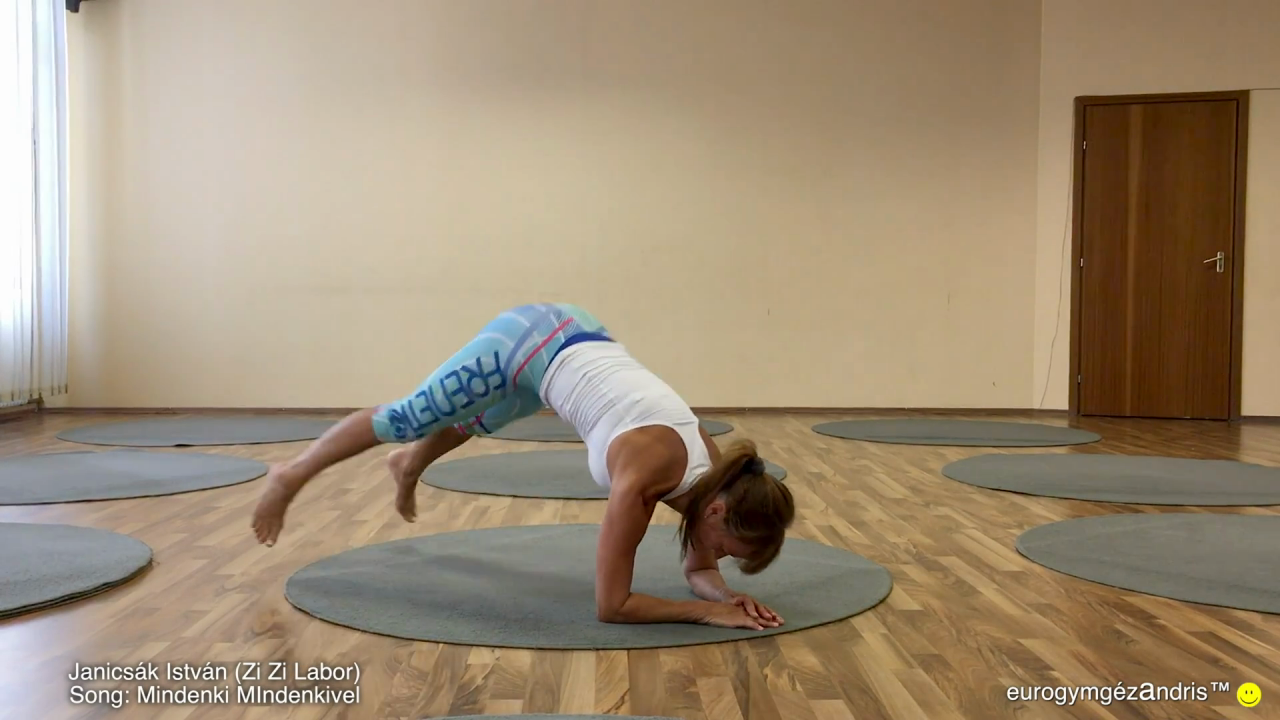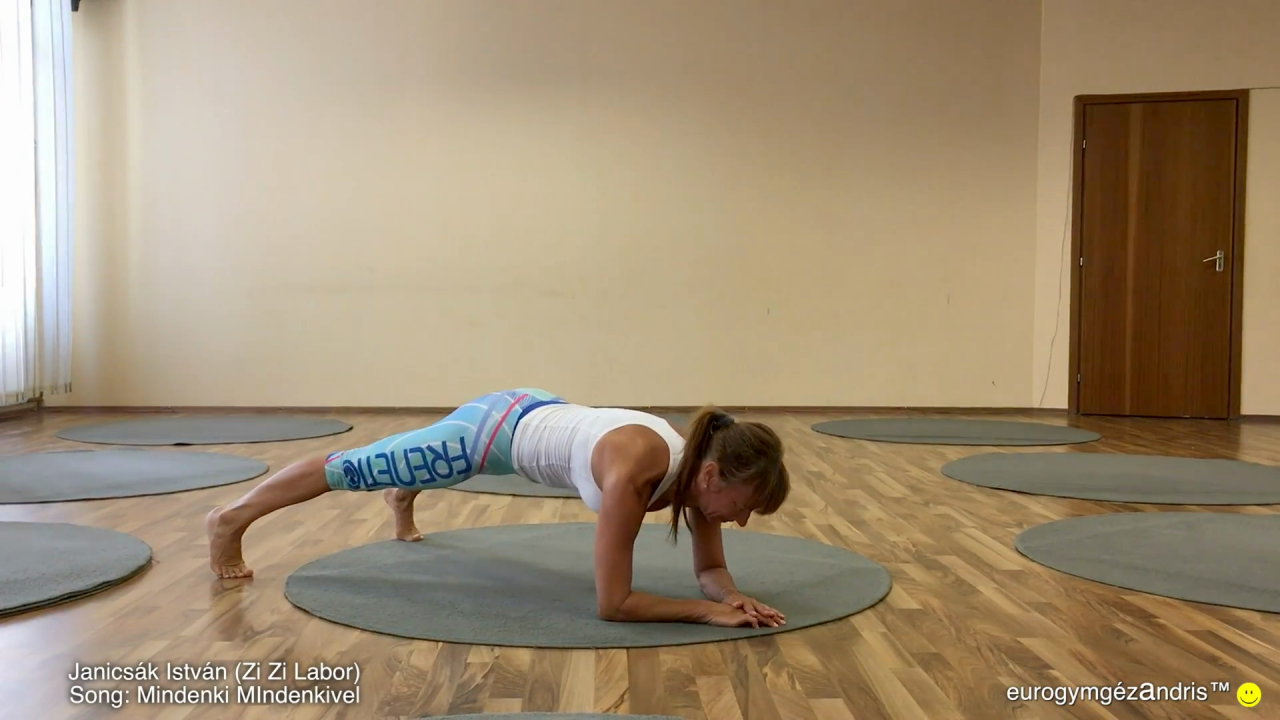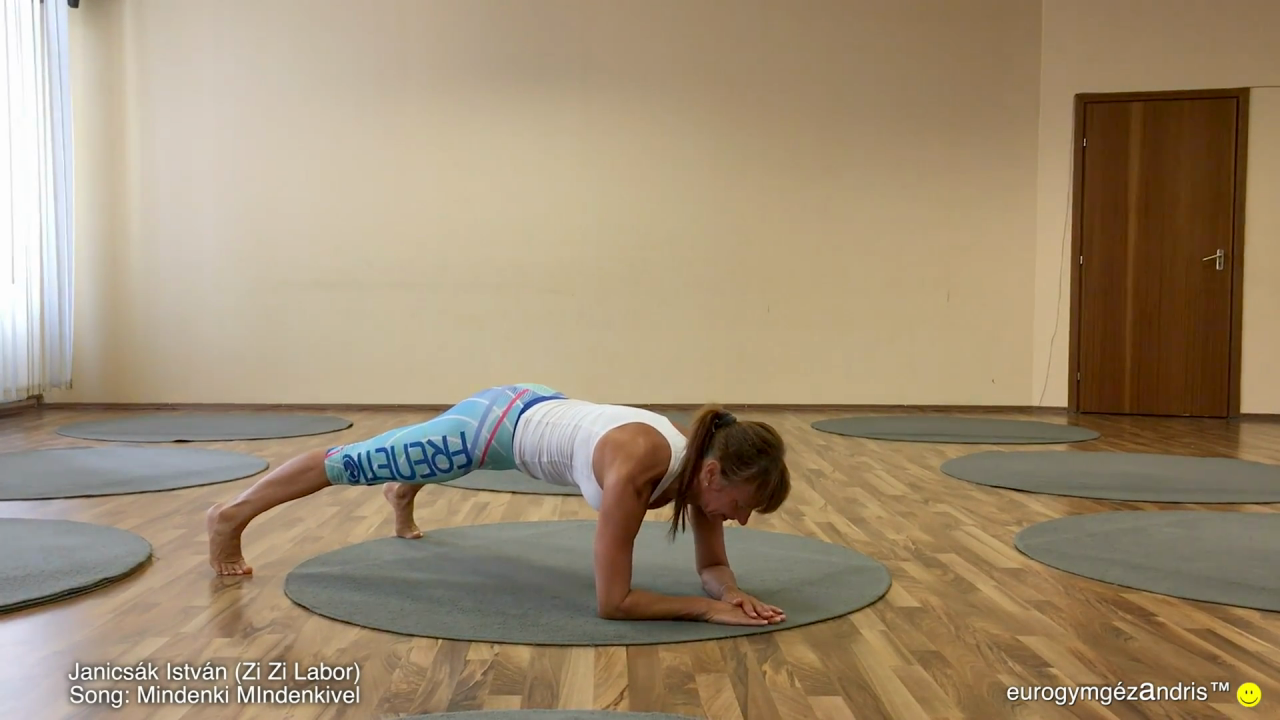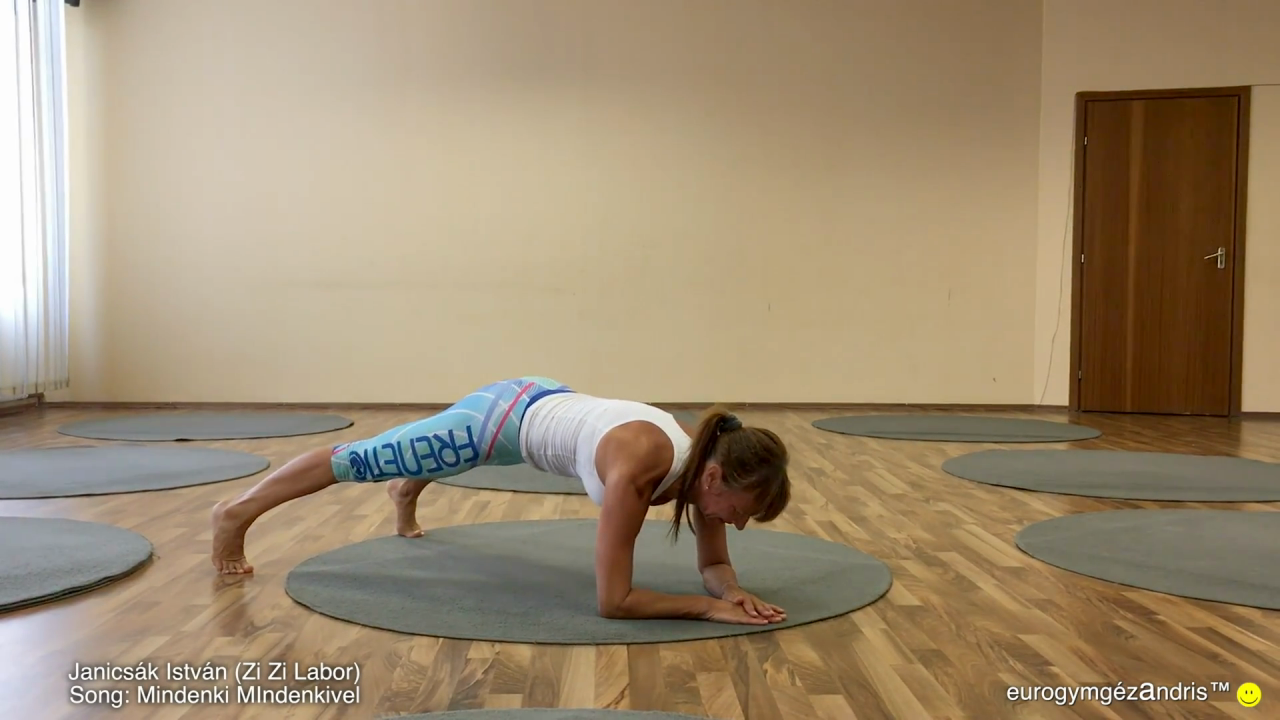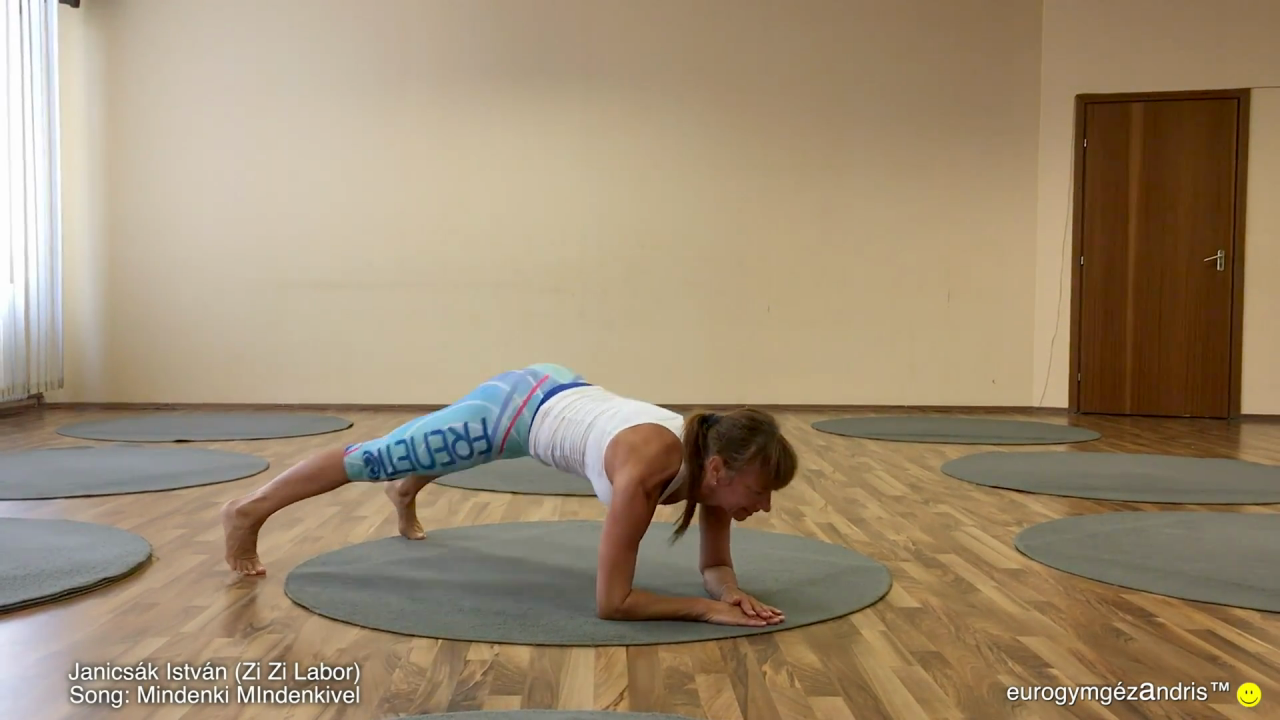
dt=1s
person 1, frame 1
left shoulder: (714, 476)
right shoulder: (645, 476)
left elbow: (699, 570)
right elbow: (612, 605)
left wrist: (727, 596)
right wrist: (709, 612)
left hip: (572, 337)
right hip: (528, 344)
left knee: (480, 419)
right knee: (407, 419)
left ankle: (409, 465)
right ankle: (291, 477)
person 1, frame 2
left shoulder: (700, 464)
right shoulder: (634, 470)
left elbow: (709, 568)
right elbow: (612, 603)
left wrist: (733, 595)
right wrist: (708, 612)
left hip: (538, 417)
right hip: (500, 427)
right knee: (359, 467)
left ankle: (402, 500)
right ankle: (230, 519)
person 1, frame 3
left shoulder: (702, 460)
right shoulder: (635, 468)
left elbow: (711, 566)
right elbow: (612, 601)
left wrist: (732, 592)
right wrist: (709, 609)
left hip: (540, 410)
right hip: (500, 422)
right knee: (358, 462)
left ankle: (402, 496)
right ankle: (230, 517)
person 1, frame 4
left shoulder: (705, 458)
right shoulder: (638, 465)
left elbow: (713, 564)
right elbow: (613, 601)
left wrist: (733, 590)
right wrist: (711, 608)
left hip: (546, 406)
right hip: (508, 414)
right knee: (366, 459)
left ankle: (405, 495)
right ankle: (235, 514)
person 1, frame 5
left shoulder: (710, 459)
right shoulder: (646, 468)
left elbow: (715, 565)
right elbow: (613, 601)
left wrist: (732, 591)
right wrist: (708, 609)
left hip: (555, 394)
right hip: (520, 406)
right knee: (379, 457)
left ankle: (404, 496)
right ankle: (247, 511)
